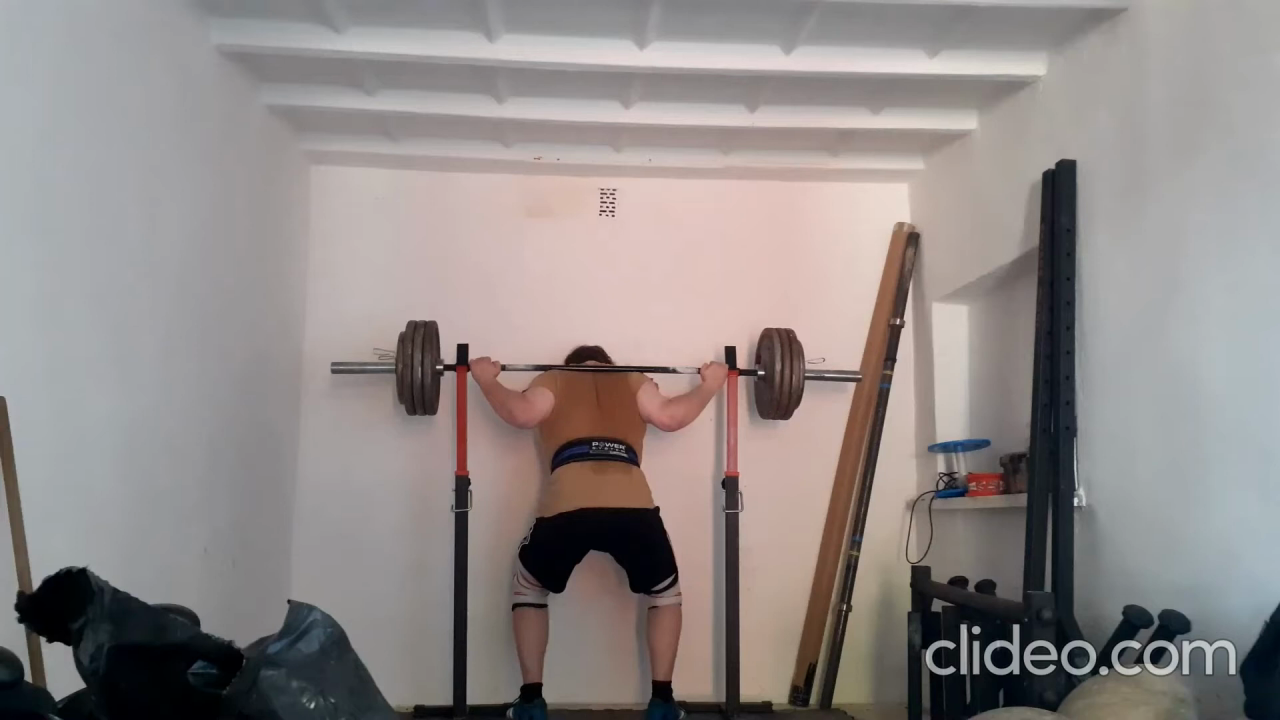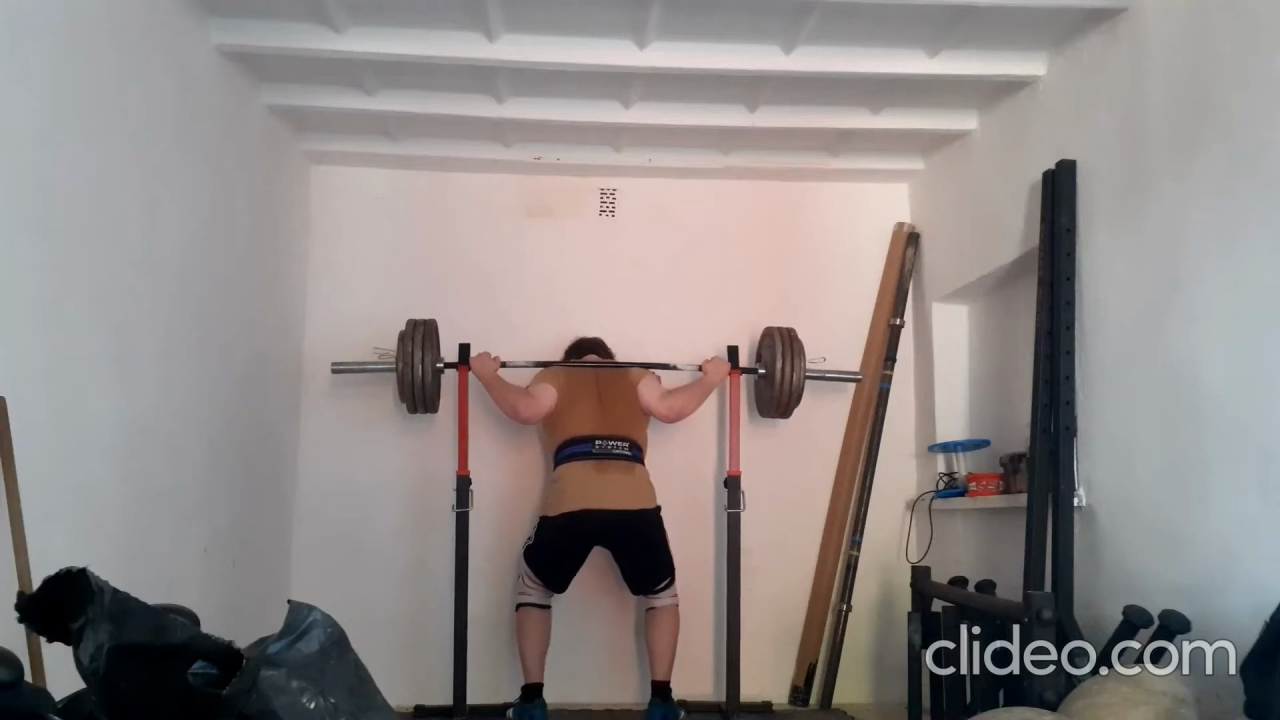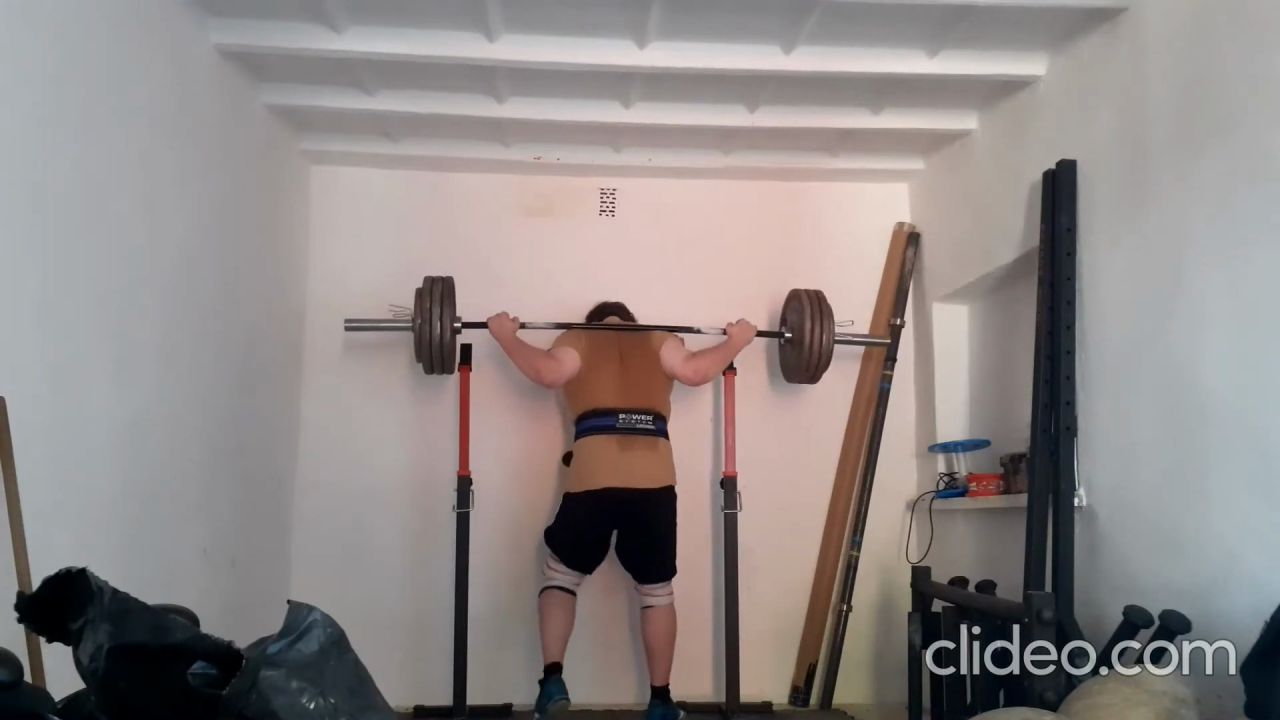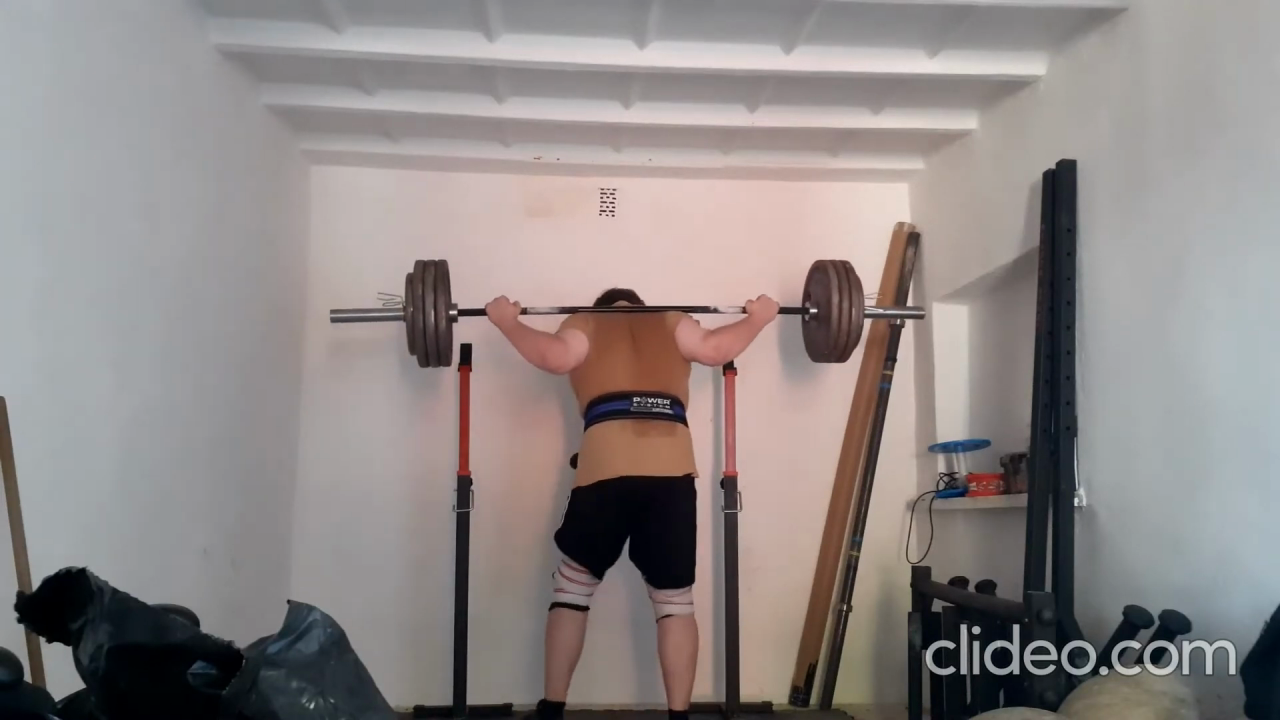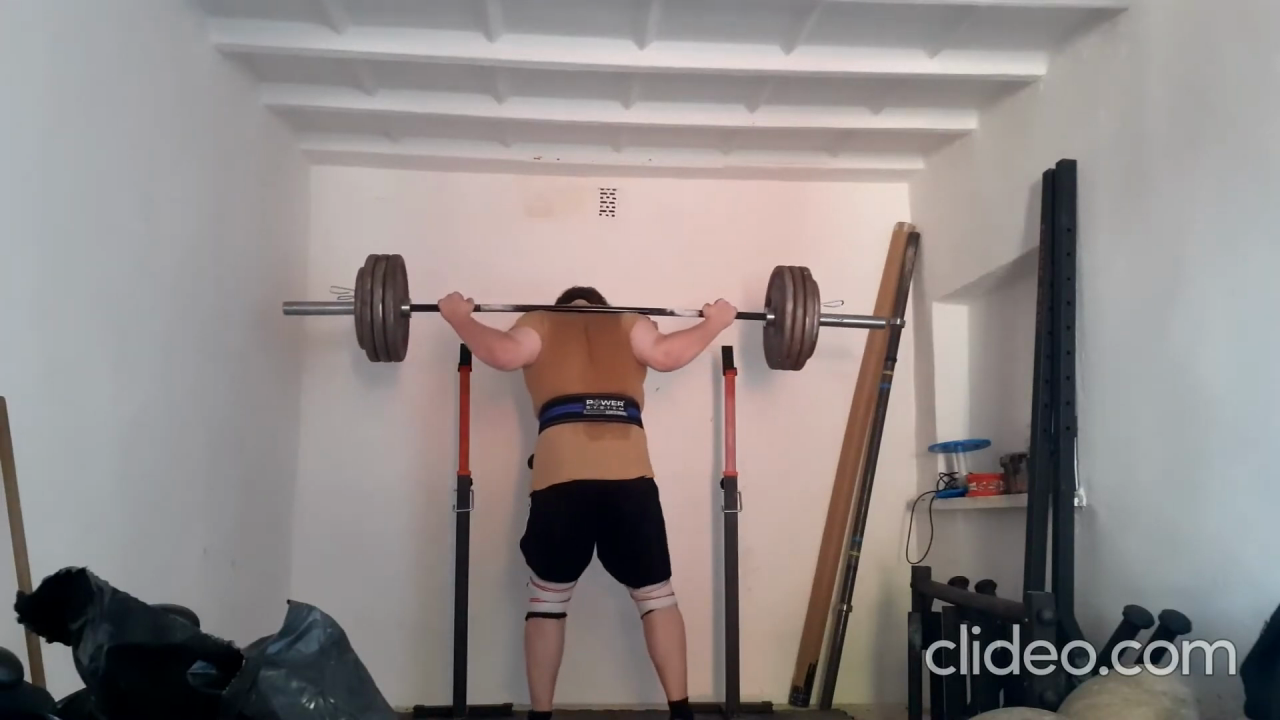
dt=1s
person 1, frame 1
left shoulder: (553, 380)
right shoulder: (633, 380)
left elbow: (520, 414)
right elbow: (670, 417)
left wrist: (486, 379)
right wrist: (710, 384)
left hip: (567, 504)
right hip: (632, 504)
left knee: (528, 590)
right knee: (665, 594)
person 1, frame 2
left shoulder: (555, 376)
right shoulder: (635, 375)
left elbow: (525, 410)
right elbow: (670, 408)
left wrist: (486, 375)
right wrist: (712, 378)
left hip: (571, 501)
right hip: (635, 503)
left knee: (533, 591)
right knee: (661, 595)
person 1, frame 3
left shoulder: (577, 339)
right shoulder: (659, 339)
left elbow: (547, 372)
right elbow: (695, 371)
left wrist: (506, 336)
right wrist: (736, 341)
left hip: (593, 477)
right hip: (654, 479)
left knee: (558, 576)
right knee: (657, 593)
left ankle: (553, 679)
person 1, frame 4
left shoulder: (584, 323)
right shoulder: (671, 322)
left elbow: (554, 357)
right elbow: (714, 350)
left wrist: (507, 320)
right wrist: (758, 317)
left hip: (605, 470)
right hip: (671, 472)
left knee: (572, 590)
right knee: (674, 602)
person 1, frame 5
left shoulder: (539, 323)
right shoulder: (629, 323)
left elbow: (504, 353)
right elbow: (667, 354)
left wrist: (458, 316)
right wrist: (716, 322)
left hip: (561, 476)
right hip: (629, 476)
left knee: (548, 603)
right knee: (657, 598)
